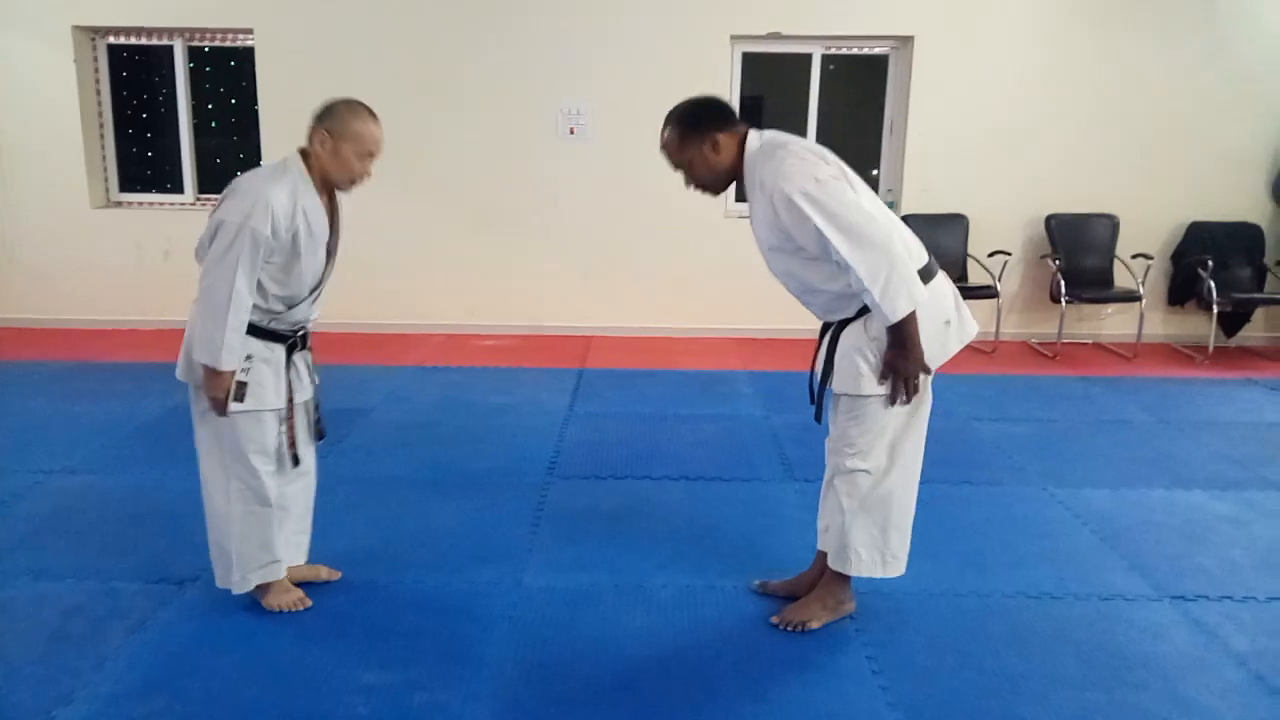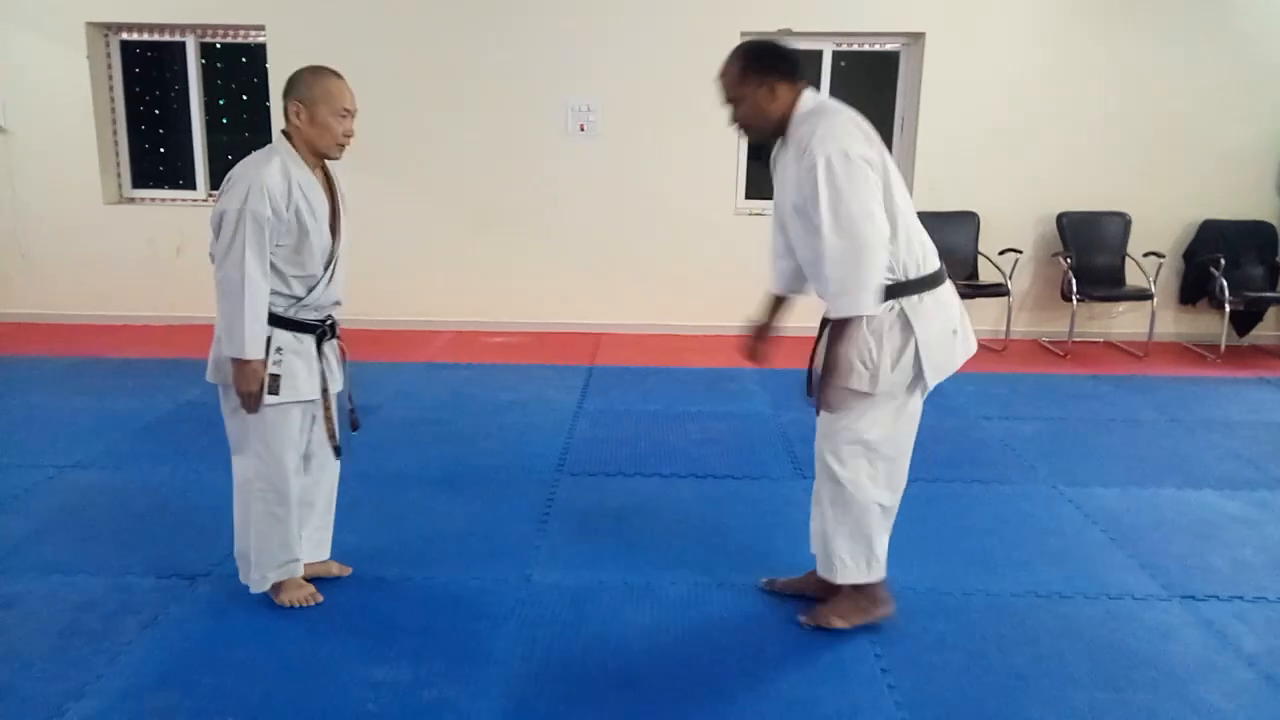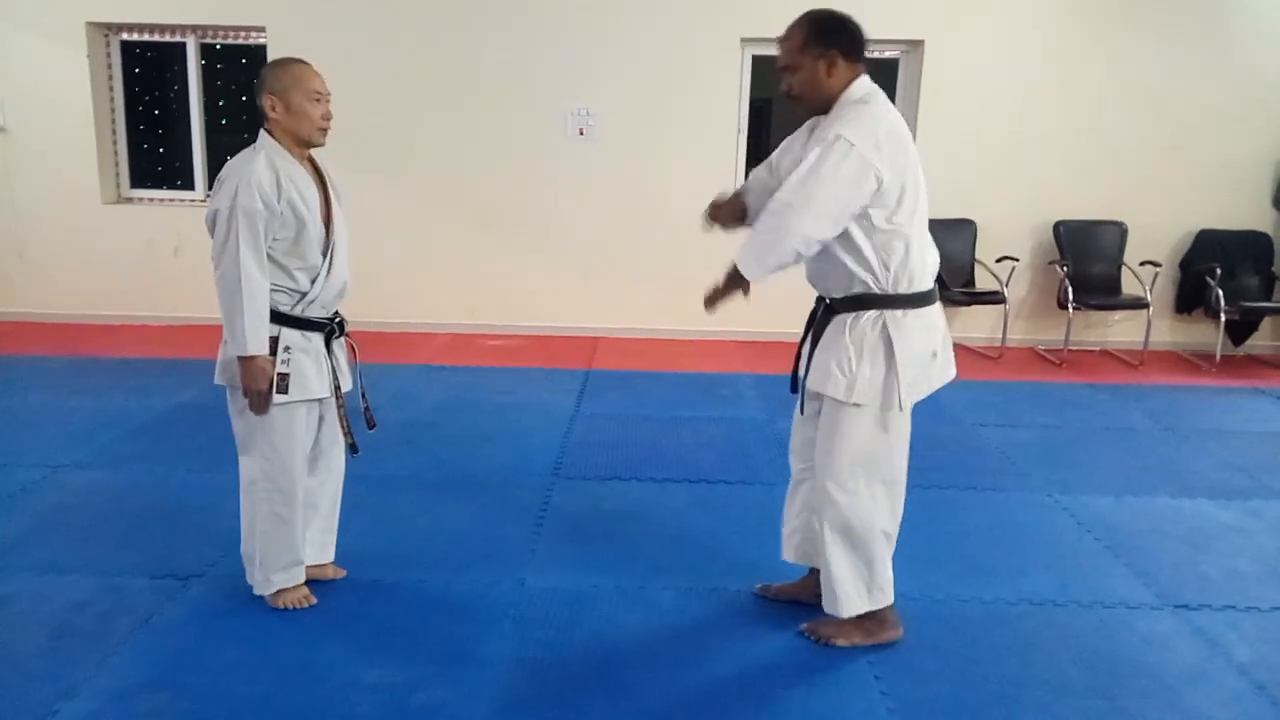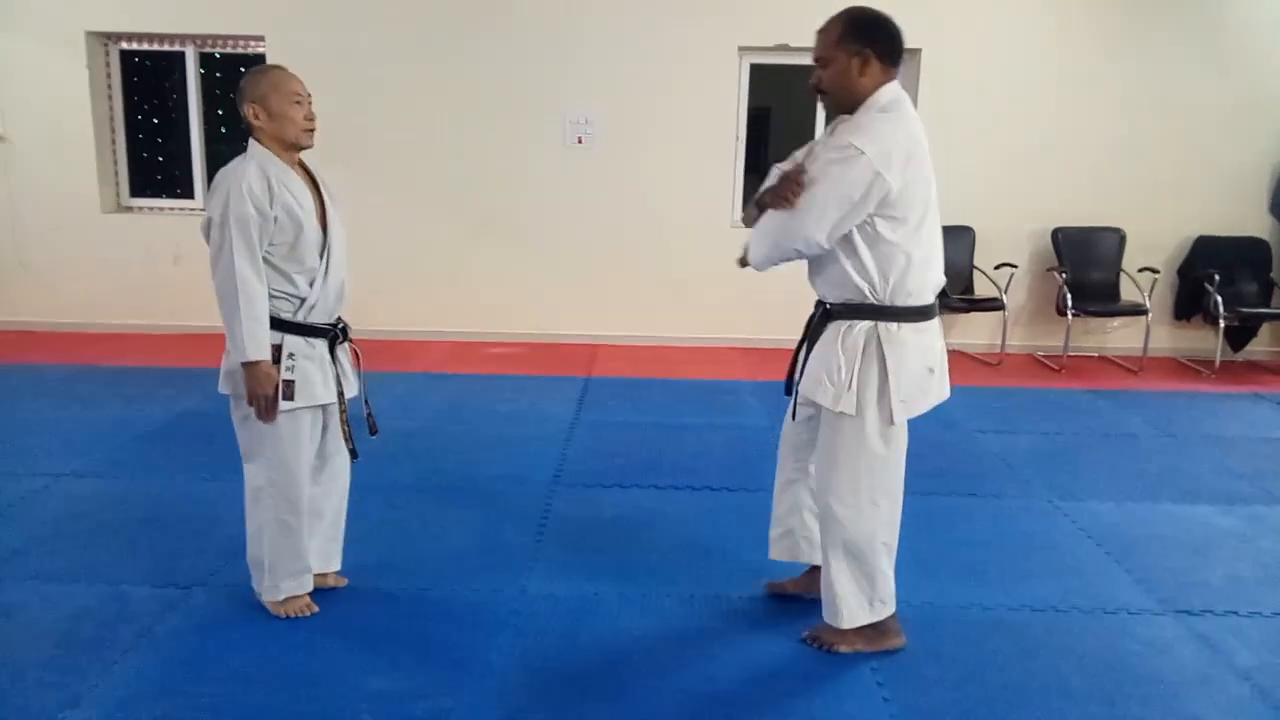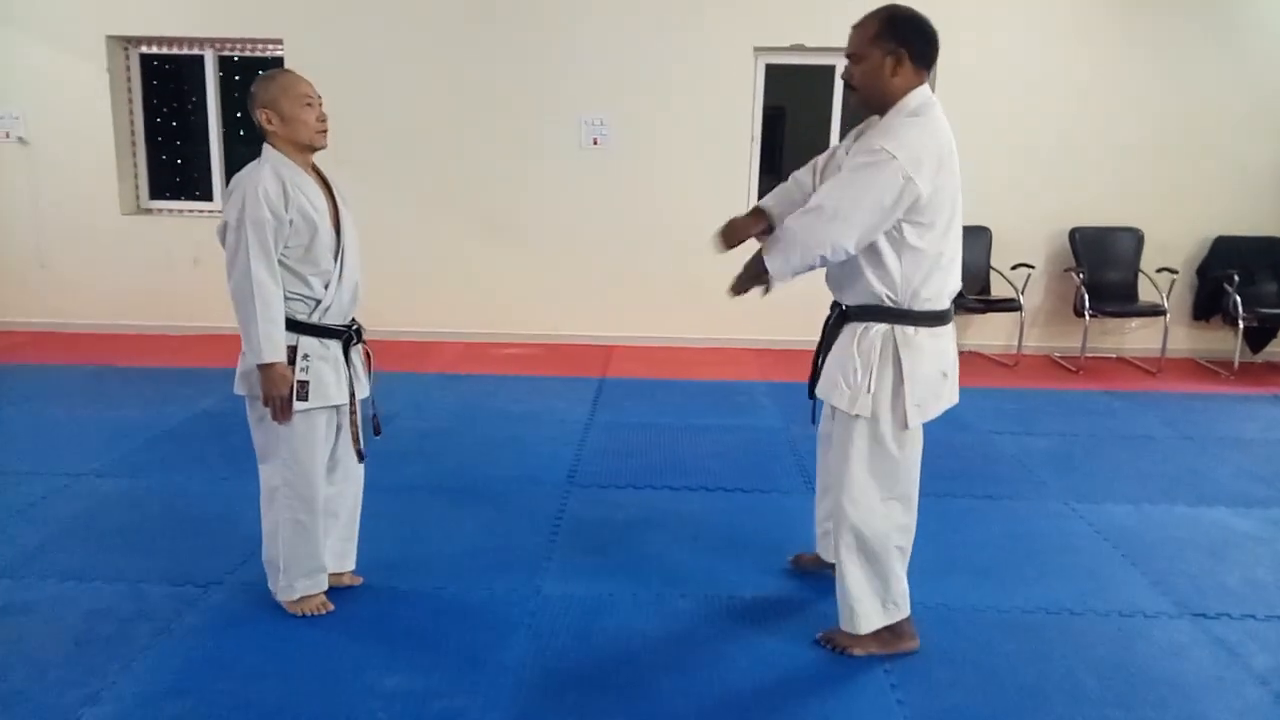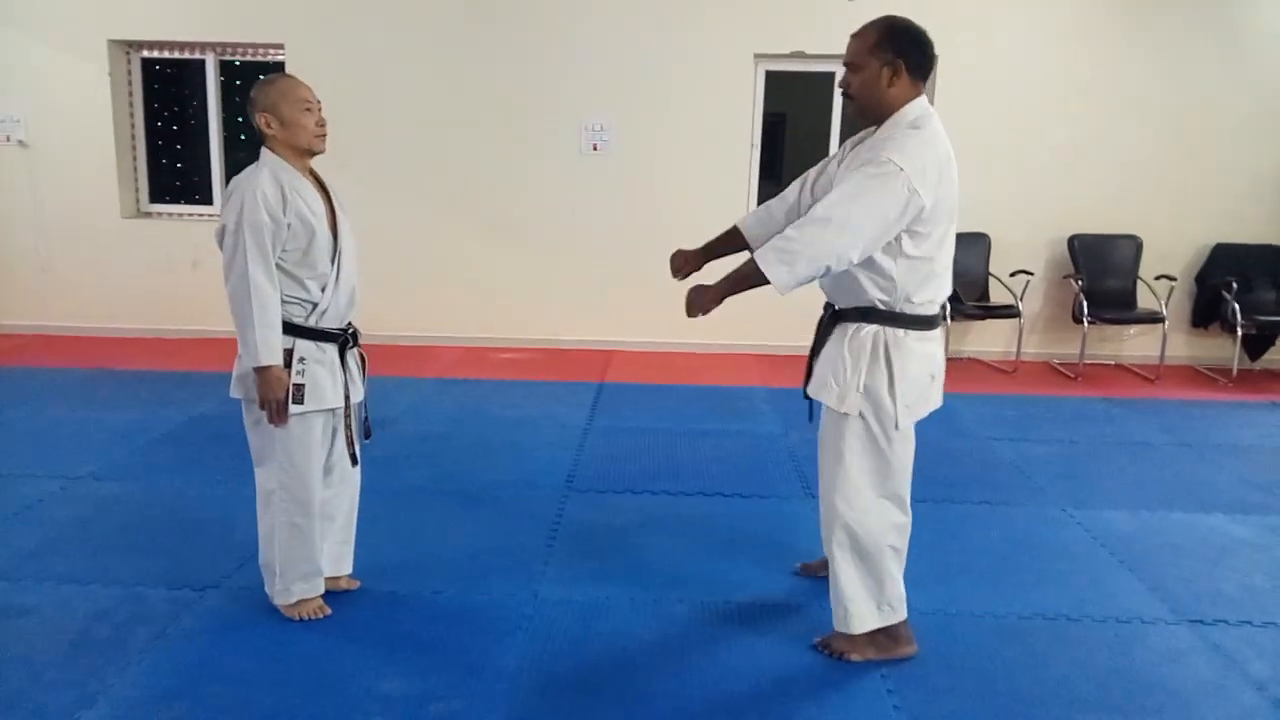
dt=0.2s
person 1, frame 1
left shoulder: (787, 174)
right shoulder: (764, 168)
left elbow: (877, 249)
left wrist: (907, 344)
right wrist: (889, 335)
left hip: (897, 319)
right hip: (865, 320)
left knee: (869, 456)
right knee: (849, 450)
left ankle: (836, 586)
right ankle: (825, 569)
person 1, frame 2
left shoulder: (829, 139)
right shoulder: (795, 140)
left elbow: (856, 251)
right elbow: (796, 243)
left wrist: (835, 351)
right wrist: (770, 315)
left hip: (896, 317)
right hip: (869, 312)
left knee: (851, 450)
right knee: (844, 447)
left ankle: (865, 589)
right ankle: (835, 570)
person 1, frame 3
left shoulder: (859, 133)
right shoulder: (831, 124)
left elbow: (793, 228)
right elbow: (769, 193)
left wrist: (733, 280)
right wrist: (735, 205)
left hip: (881, 332)
right hip: (851, 321)
left knee: (850, 473)
right knee: (815, 457)
left ankle: (874, 612)
right ankle: (823, 576)
person 1, frame 4
left shoulder: (871, 143)
right shoulder: (861, 126)
left elbow: (795, 229)
right elbow: (773, 204)
left wrist: (755, 246)
right wrist: (776, 193)
left hip: (877, 342)
right hip: (852, 330)
left knee: (854, 484)
right knee: (804, 452)
left ankle: (875, 620)
right ankle: (821, 572)
person 1, frame 5
left shoulder: (906, 147)
right shoulder: (884, 129)
left elbow: (819, 234)
right elbow: (807, 189)
left wrist: (756, 269)
right wrist: (755, 221)
left hip: (890, 344)
right hip: (870, 331)
left knee: (869, 482)
right knee: (843, 459)
left ankle: (888, 623)
right ankle: (841, 555)
person 1, frame 6
left shoulder: (907, 157)
right shoulder: (877, 142)
left elbow: (818, 240)
right elbow: (796, 205)
left wrist: (719, 290)
right wrist: (705, 252)
left hip: (881, 346)
right hip: (863, 334)
left knee: (862, 482)
right knee: (851, 470)
left ankle: (885, 627)
right ankle: (852, 560)
person 2, frame 1
left shoulder: (321, 195)
right shoulder: (265, 197)
right elbow: (225, 283)
right wrist: (218, 367)
left hip: (285, 351)
right hip: (240, 355)
left knee: (295, 461)
right knee: (249, 468)
left ankle: (287, 558)
right ankle: (261, 574)
person 2, frame 2
left shoulder: (322, 177)
right shoulder: (261, 179)
right elbow: (240, 274)
right wrist: (246, 359)
left hip: (313, 344)
right hip: (270, 348)
left knee: (319, 455)
right knee: (272, 464)
left ankle: (306, 553)
right ankle: (276, 570)
person 2, frame 3
left shoulder: (313, 173)
right shoulder: (250, 175)
right elbow: (239, 271)
right wrist: (251, 357)
left hip: (320, 343)
right hip: (276, 349)
left knee: (323, 459)
right knee: (278, 468)
left ankle: (308, 555)
right ankle: (277, 575)
person 2, frame 4
left shoulder: (305, 178)
right shoulder: (243, 182)
right elbow: (238, 279)
right wrist: (255, 363)
left hip: (323, 350)
right hip: (280, 355)
left knee: (328, 467)
right knee: (282, 476)
left ankle: (312, 564)
right ankle: (281, 584)
person 2, frame 5
left shoulder: (317, 181)
right shoulder: (259, 186)
right elbow: (254, 281)
right wrist: (270, 363)
left hip: (336, 350)
right hip: (295, 357)
left knee: (342, 467)
right knee: (297, 475)
left ankle: (329, 563)
right ankle: (296, 581)
person 2, frame 6
left shoulder: (315, 185)
right shoulder: (258, 189)
right elbow: (251, 285)
right wrist: (266, 366)
left hip: (333, 354)
right hip: (292, 360)
left knee: (339, 470)
right knee: (293, 479)
left ankle: (327, 567)
right ankle: (292, 586)
